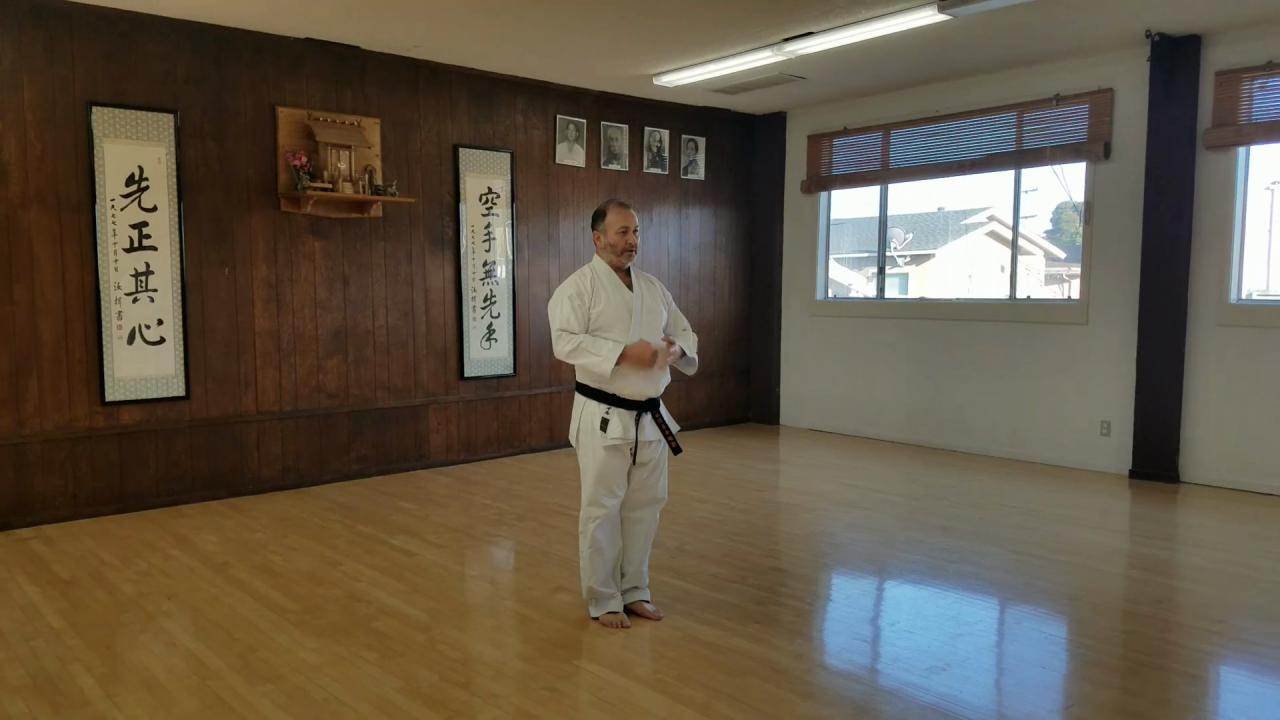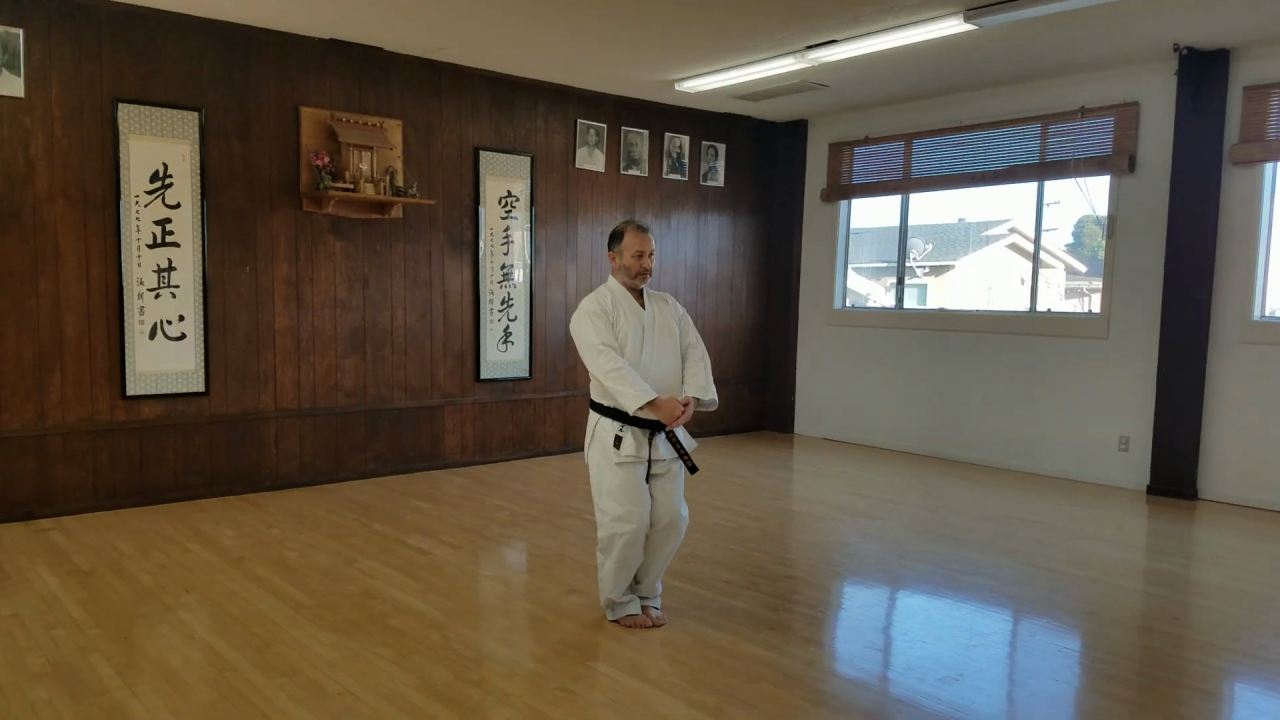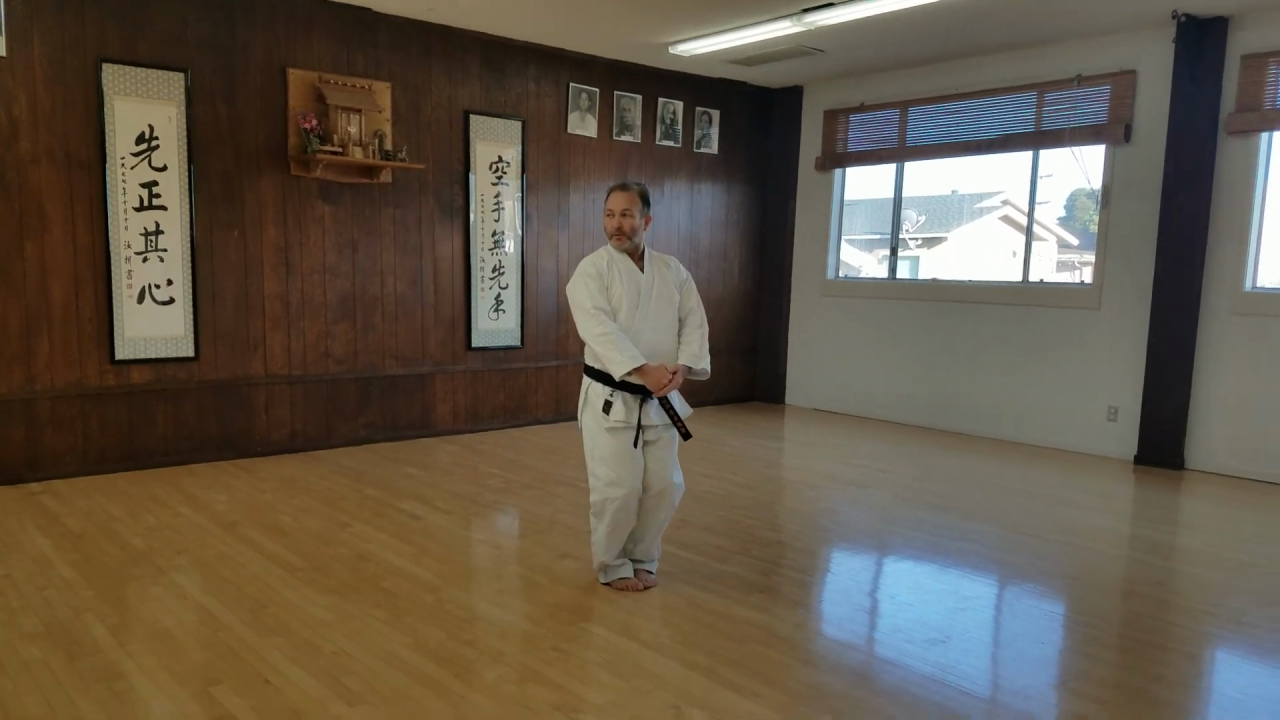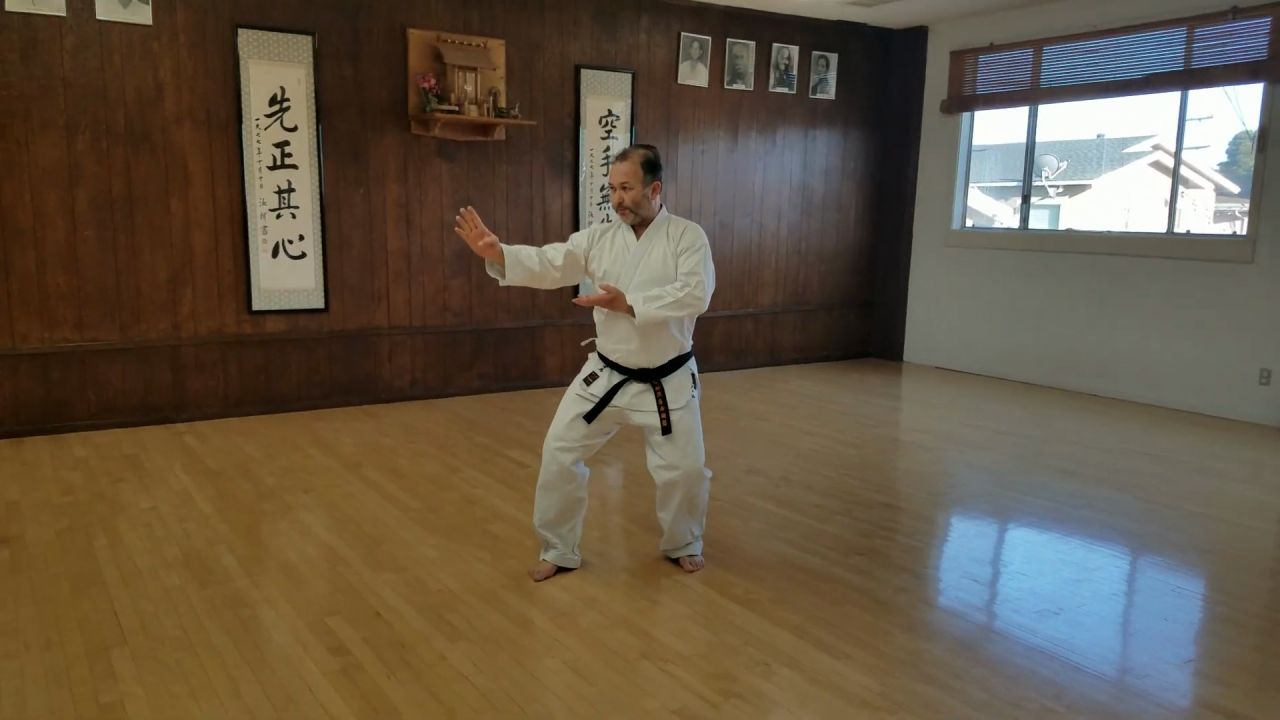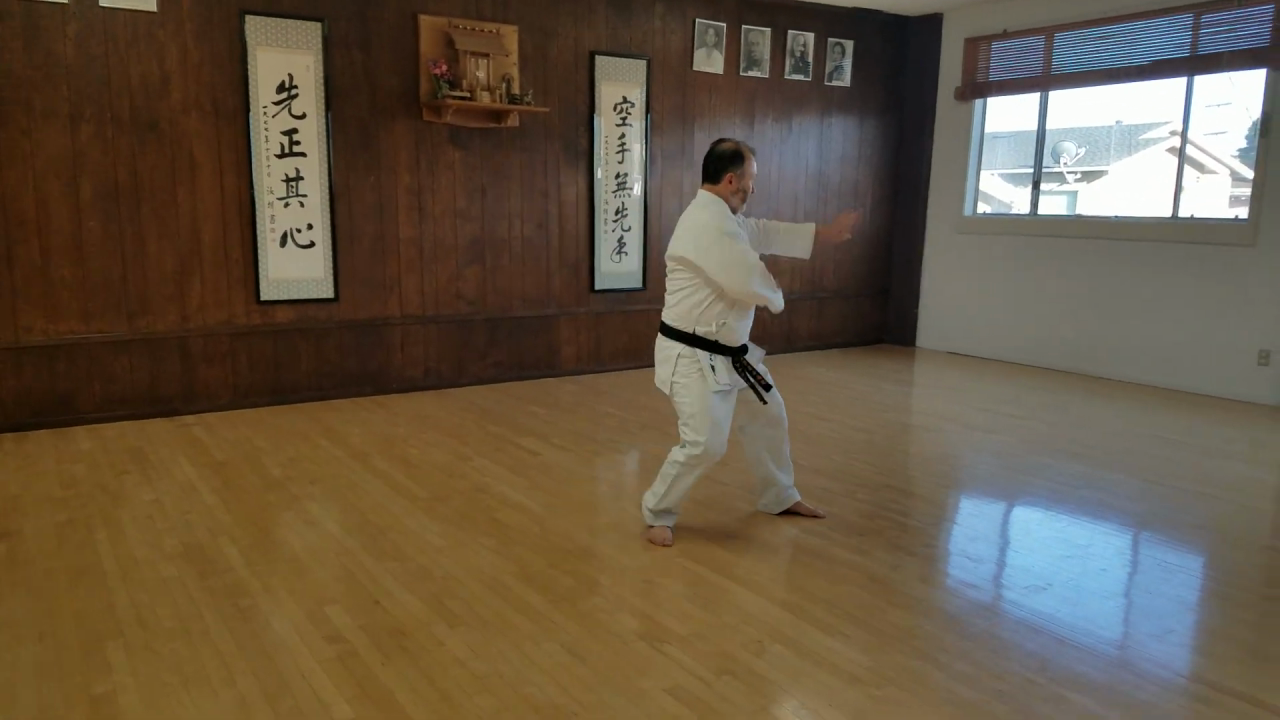
dt=1s
person 1, frame 1
left shoulder: (652, 286)
right shoulder: (579, 286)
left elbow: (683, 331)
right elbow: (565, 341)
left wrist: (677, 350)
right wrist: (623, 353)
left hip: (650, 416)
right hip: (604, 417)
left knee: (644, 506)
right knee: (602, 509)
left ankle: (633, 590)
right ankle: (603, 599)
person 1, frame 2
left shoulder: (669, 307)
right shoulder: (594, 308)
left elbow: (695, 356)
right elbow: (608, 364)
left wrist: (691, 397)
right wrist: (655, 403)
left hip: (665, 435)
right hip: (618, 434)
left knee: (670, 520)
right knee: (626, 523)
left ankle: (646, 595)
right ankle: (620, 603)
person 1, frame 3
left shoulder: (673, 270)
right shoulder: (591, 270)
left elbow: (694, 323)
right elbow: (599, 329)
left wrist: (683, 368)
right wrist: (643, 371)
left hip: (659, 400)
right hip: (610, 399)
left knee: (665, 487)
right knee: (617, 489)
left ankle: (641, 560)
right ankle: (614, 566)
person 1, frame 4
left shoulder: (688, 236)
right shoulder: (600, 238)
left elbow: (694, 295)
right elbow: (548, 265)
left wrist: (628, 304)
right wrist: (495, 252)
left hip: (667, 382)
right hip: (606, 375)
left knee: (684, 469)
right knee: (560, 454)
left ankle: (683, 544)
right ankle: (558, 550)
person 1, frame 5
left shoulder: (723, 217)
right shoulder: (707, 224)
left elbow: (765, 233)
right elbow: (749, 287)
left wrist: (824, 234)
right wrist: (776, 299)
left hip: (724, 353)
right hip: (693, 356)
left knee: (768, 416)
right knee: (704, 444)
left ankle: (779, 497)
right ankle: (660, 512)
